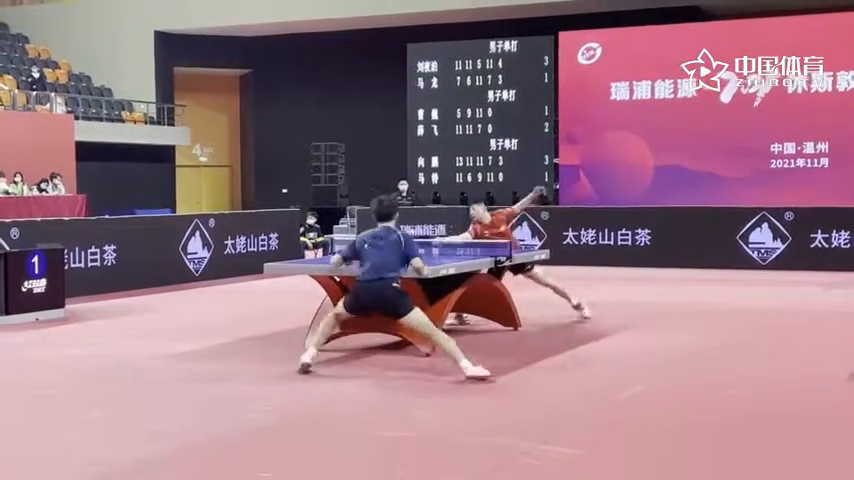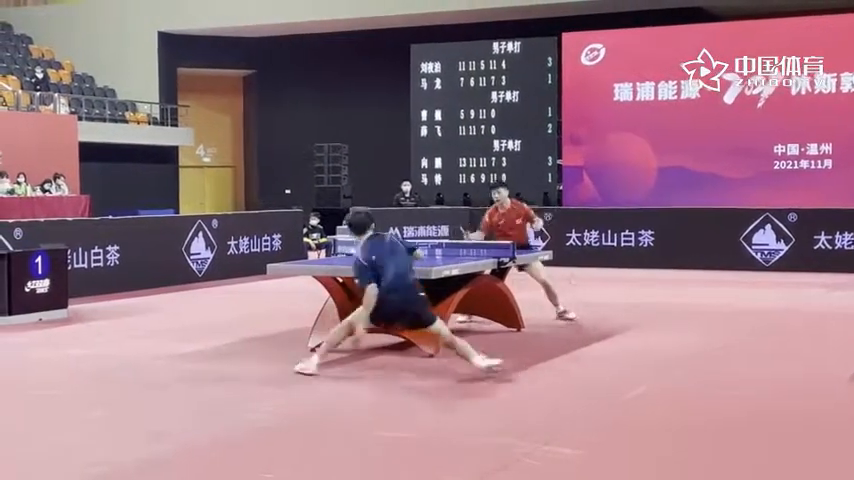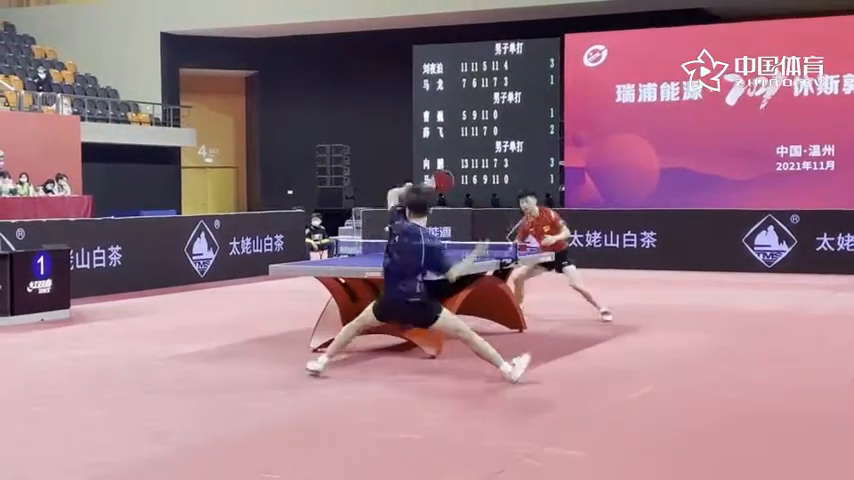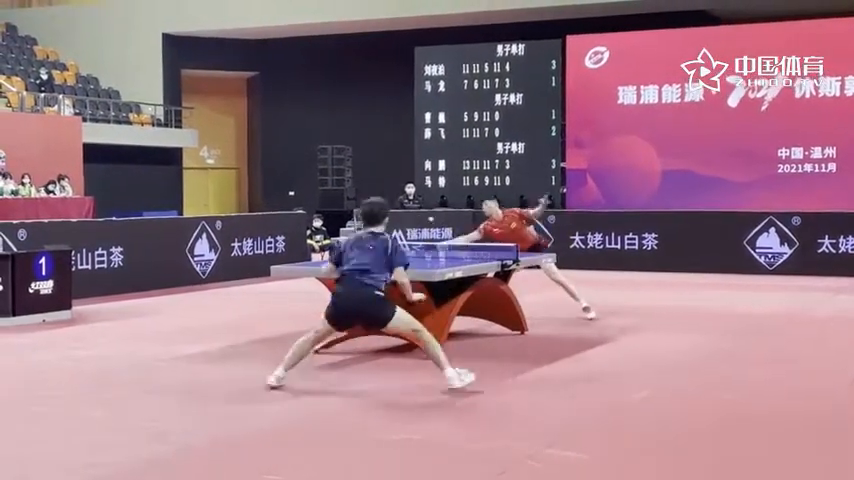
dt=0.4s
person 1, frame 1
left shoulder: (362, 238)
right shoulder: (402, 237)
left elbow: (335, 262)
right elbow: (417, 266)
left wrist: (340, 256)
right wrist: (423, 269)
left hip: (362, 290)
right hip: (389, 291)
left knee: (334, 317)
right knee: (430, 331)
left ankle: (310, 355)
right ankle: (468, 366)
person 1, frame 2
left shoulder: (360, 258)
right shoulder: (392, 239)
left elbow: (371, 290)
right elbow: (418, 254)
left wrist: (362, 324)
left hip: (387, 304)
right hip: (415, 300)
left knee: (346, 326)
right knee: (448, 337)
left ankle: (313, 362)
right ankle: (479, 359)
person 1, frame 3
left shoulder: (396, 228)
right shoulder: (431, 244)
right elbow: (450, 275)
right wrist: (473, 256)
left hip: (389, 300)
right hip: (416, 303)
left knee: (356, 326)
right knee: (463, 332)
left ankle: (322, 361)
right ankle: (507, 369)
person 1, frame 4
left shoulder: (350, 240)
right shoulder: (391, 243)
left elbow: (330, 271)
right elbow: (401, 278)
right wrist: (411, 295)
left hip: (344, 298)
right hip: (372, 299)
left knee: (316, 335)
right knee: (419, 331)
left ankle: (279, 374)
right ankle: (450, 374)
person 2, frame 1
left shoulder: (501, 216)
right shoulder: (475, 228)
left elbow: (518, 208)
right elbow: (463, 238)
left wrist: (534, 195)
left knee: (546, 282)
left ankle: (575, 303)
right ankle: (461, 315)
person 2, frame 2
left shoulder: (521, 208)
right shoulder: (491, 214)
left elbow: (538, 220)
right elbow: (481, 235)
left wrist: (538, 225)
right wrist: (470, 237)
left hip: (523, 249)
left knee: (544, 281)
left ankle: (560, 310)
person 2, frame 3
left shoulder: (549, 214)
right shoulder: (524, 222)
left elbow: (566, 232)
right elbow: (519, 241)
left wrist: (554, 239)
left hip: (561, 253)
left knee: (575, 285)
right knee: (517, 277)
left ankle: (602, 309)
person 2, frame 4
left shoulder: (514, 214)
right shoulder: (487, 226)
left elbow: (535, 214)
right elbow: (470, 237)
left wrist: (542, 206)
right wrist: (452, 242)
left hip: (536, 248)
left knee: (556, 277)
left ankle: (584, 305)
